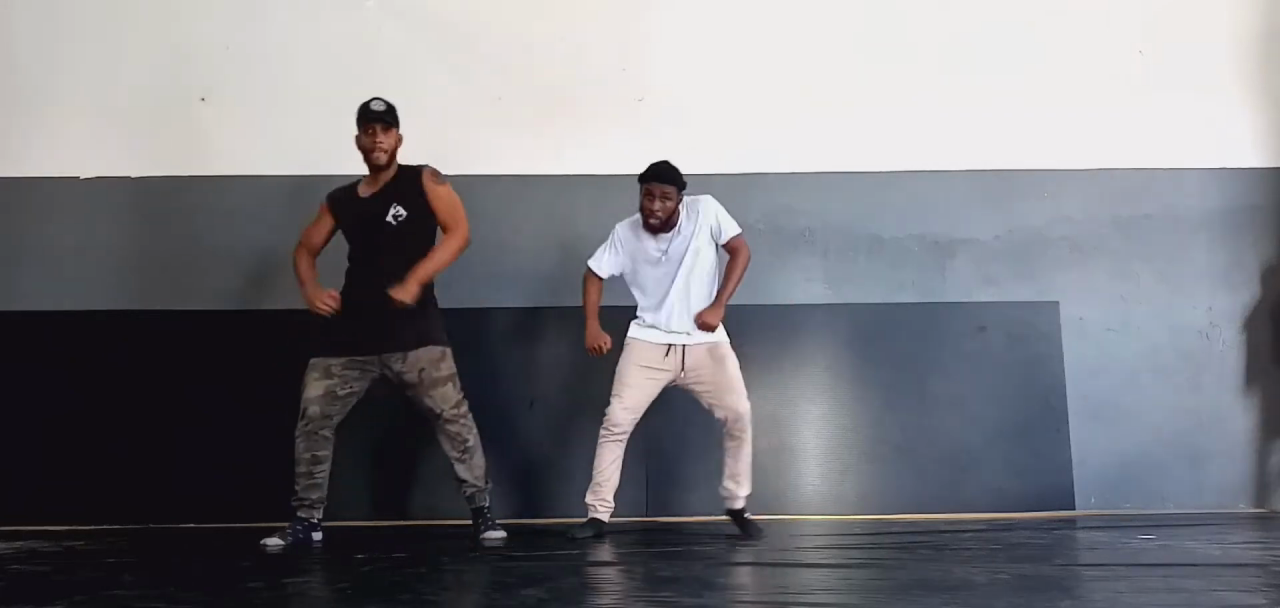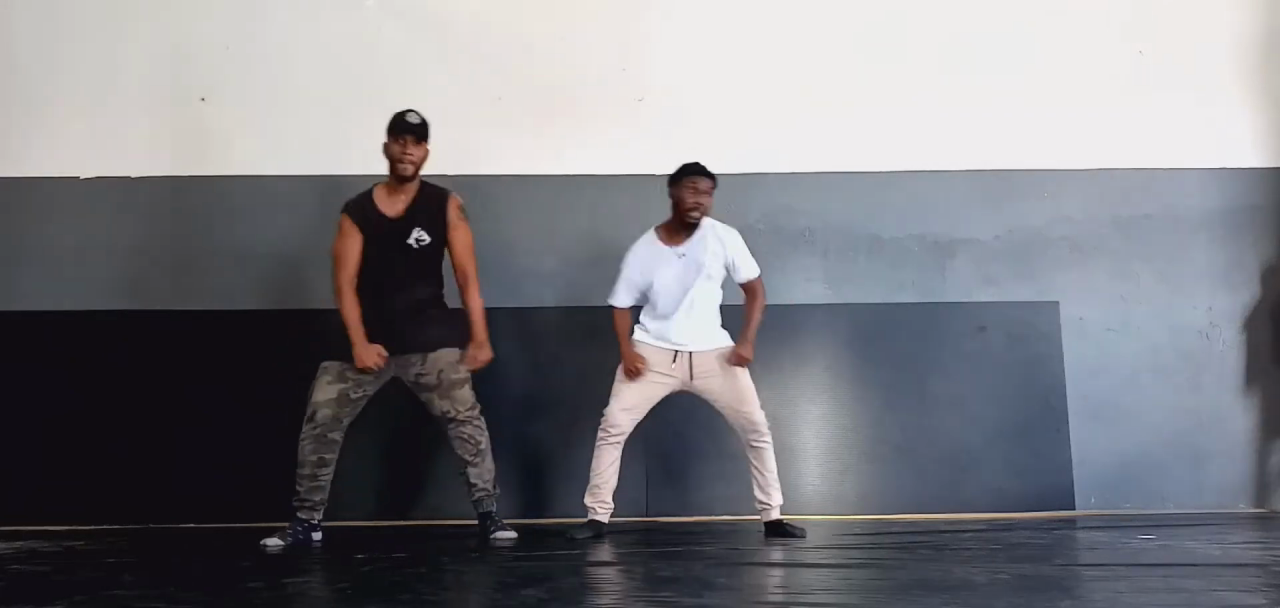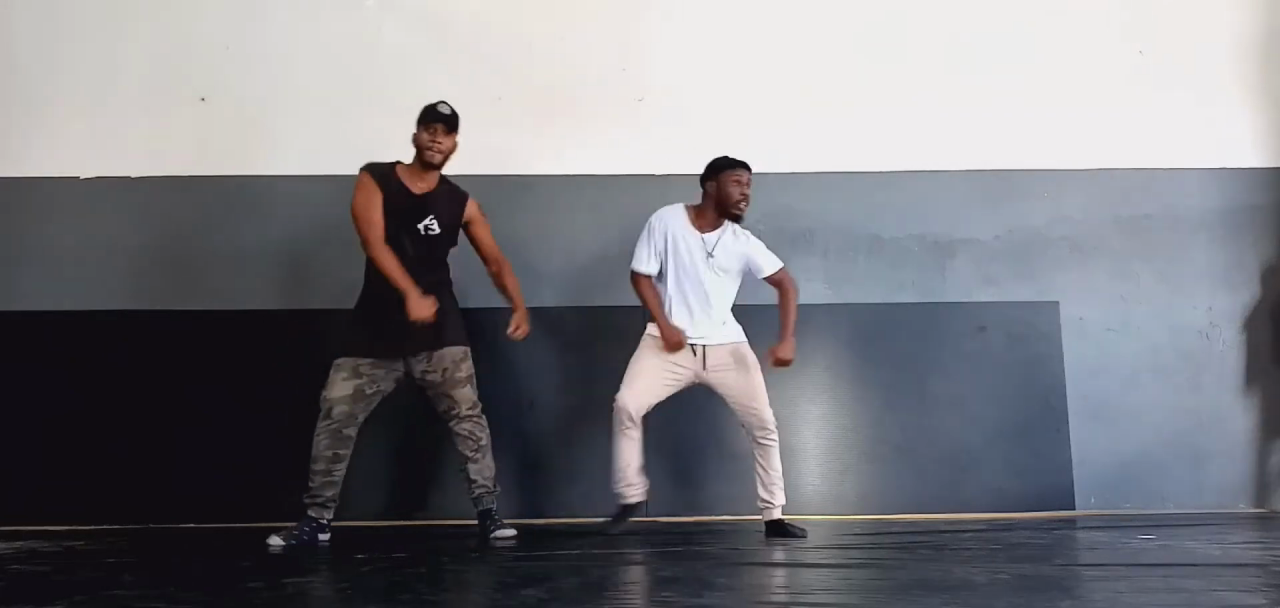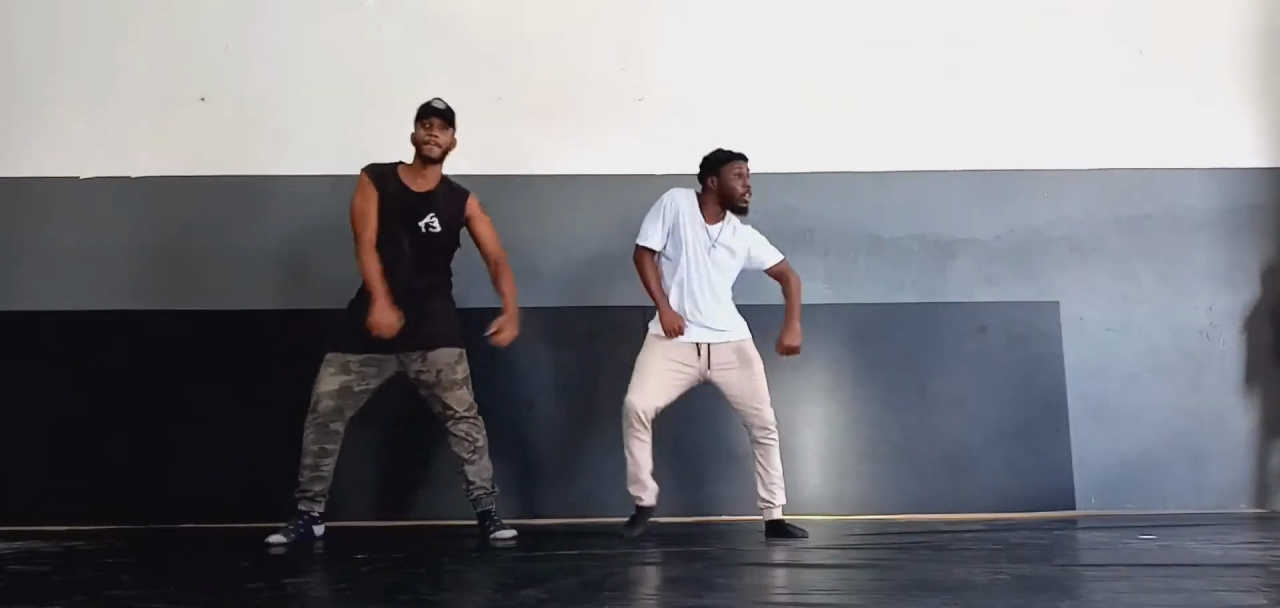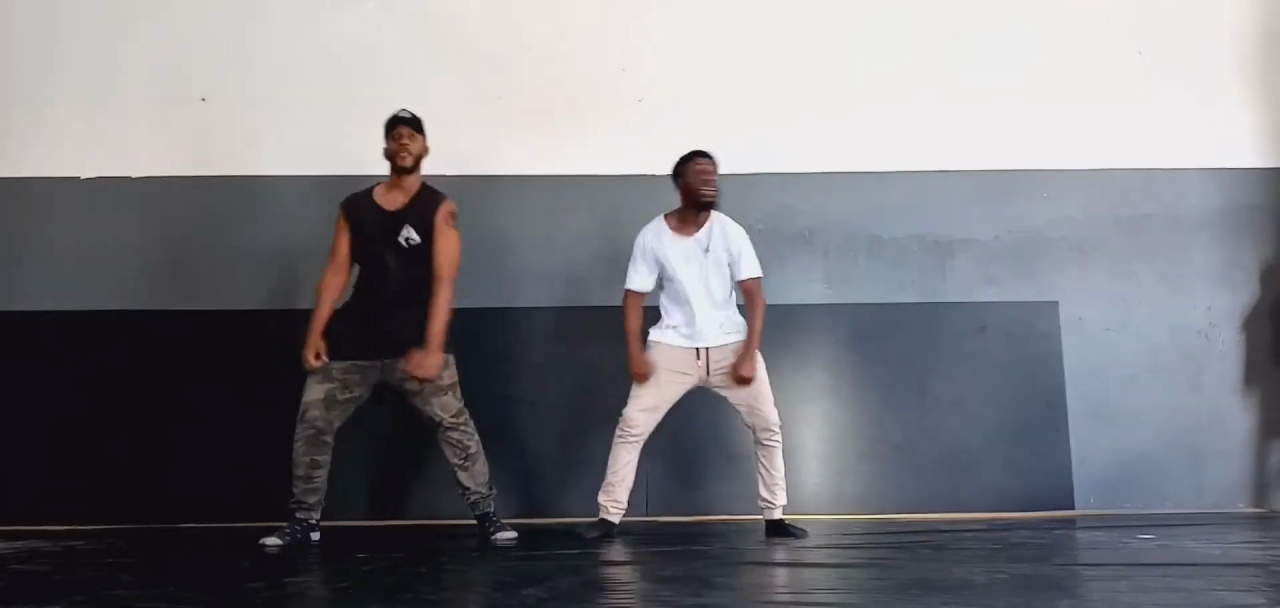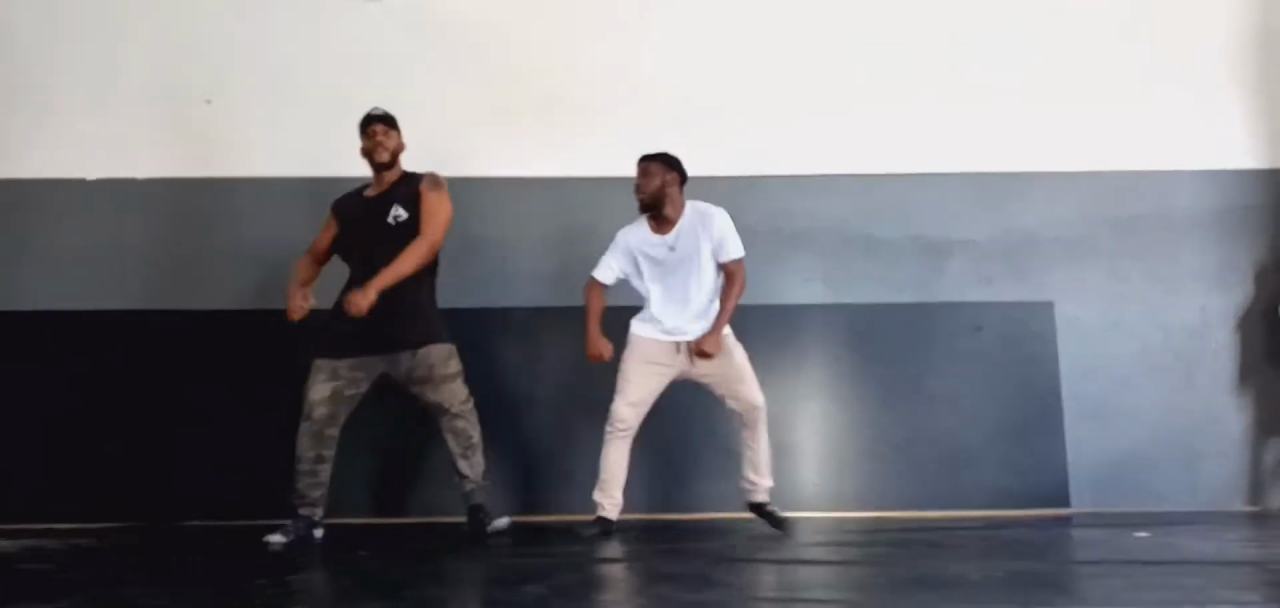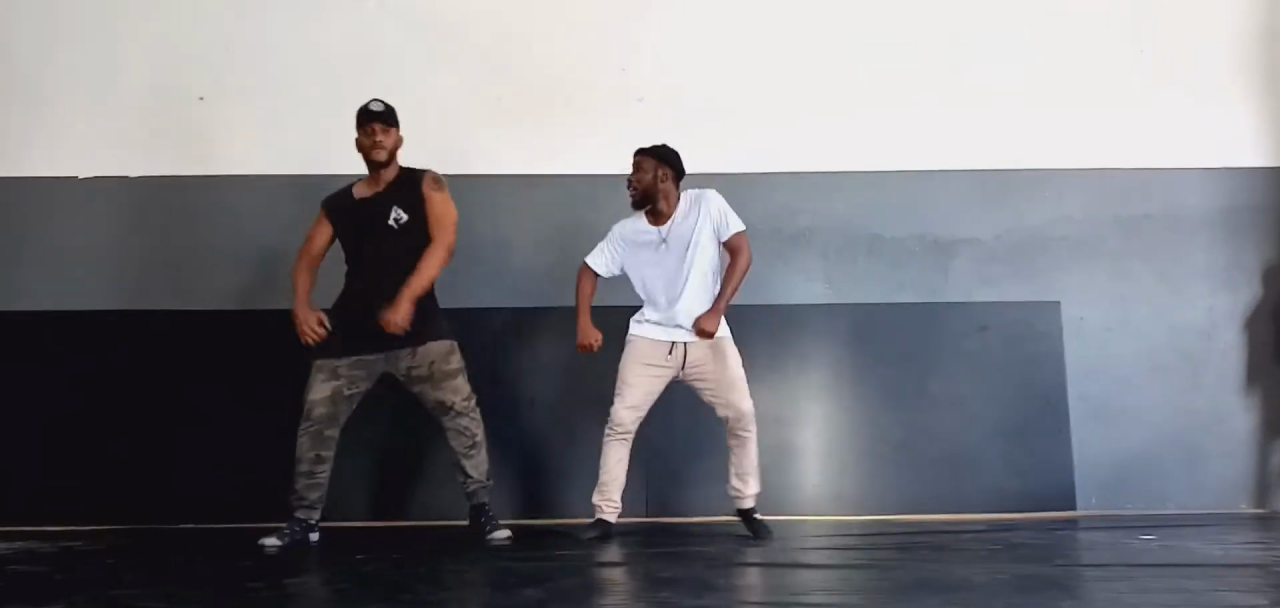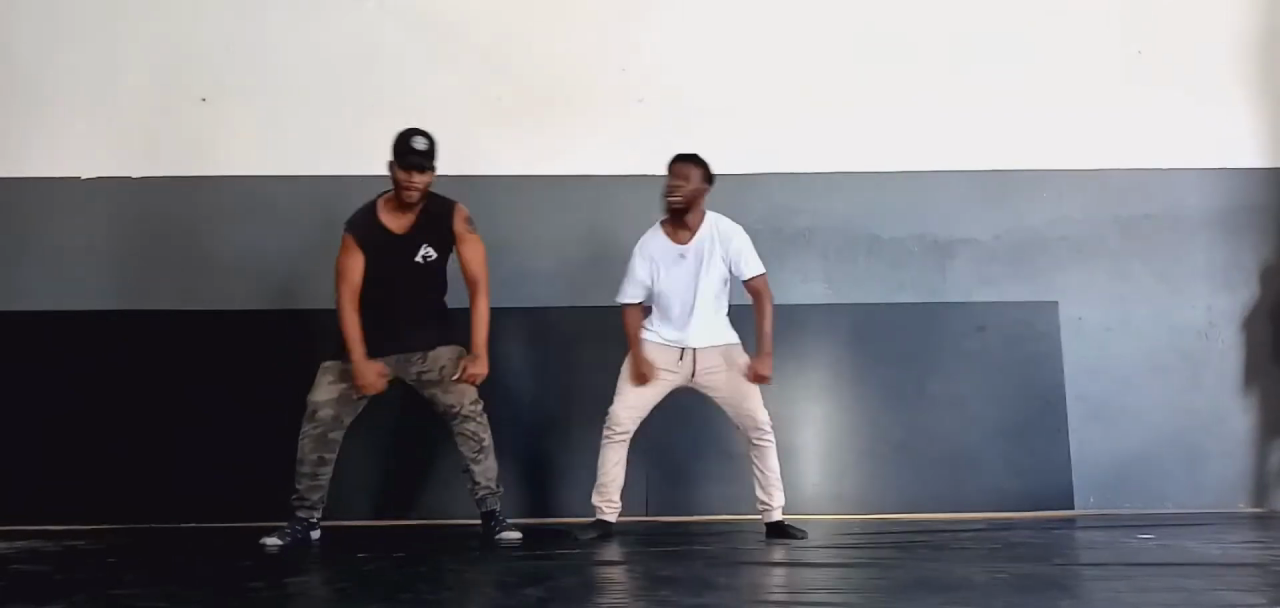
dt=0.2s
person 1, frame 1
left shoulder: (424, 181)
right shoulder: (340, 201)
left elbow: (458, 232)
right elbow: (305, 249)
left wrist: (416, 278)
right wrist: (310, 287)
left hip: (414, 330)
right hip: (354, 327)
left knee: (452, 412)
right knee: (313, 417)
left ankle: (481, 511)
right ankle: (306, 520)
person 1, frame 2
left shoulder: (445, 204)
right shoulder: (355, 211)
left elbow: (467, 274)
right elbow: (345, 280)
left wrist: (480, 337)
right wrist: (357, 342)
left hip: (430, 334)
right hip: (373, 336)
left knee: (465, 417)
right knee: (320, 421)
left ankle: (487, 513)
right ankle: (307, 521)
person 1, frame 3
left shoulder: (460, 202)
right shoulder: (373, 179)
left elbow: (494, 259)
right elbow: (374, 243)
left wrist: (518, 305)
right wrist: (411, 294)
left hip: (438, 328)
right hip: (375, 327)
left knee: (467, 415)
right knee: (336, 418)
left ankle: (488, 511)
right ankle: (316, 520)
person 1, frame 4
left shoulder: (462, 201)
right shoulder: (375, 180)
left elbow: (496, 258)
right elbow: (366, 242)
left wrist: (511, 309)
right wrist: (379, 301)
left hip: (433, 328)
right hip: (373, 321)
left knee: (464, 416)
right knee: (325, 410)
left ankle: (487, 512)
right ankle: (308, 514)
person 1, frame 5
left shoulder: (440, 208)
right shoulder: (354, 207)
left elbow: (443, 282)
right elbow: (337, 271)
left wrist: (434, 347)
right wrist: (314, 332)
left hip: (414, 336)
right hip: (355, 335)
left knee: (454, 421)
right knee: (312, 422)
left ankle: (486, 513)
right ankle: (304, 521)
person 1, frame 6
left shoulder: (426, 187)
right shoulder: (347, 205)
left elbow: (428, 242)
right elbow: (316, 255)
left wrist: (373, 288)
right wrist: (297, 288)
left hip: (416, 329)
right hip: (351, 333)
left knee: (457, 408)
right knee: (317, 419)
left ankle: (477, 507)
right ankle: (308, 517)
person 1, frame 7
left shoulder: (424, 185)
right shoulder: (338, 205)
left elbow: (443, 241)
right elbow: (308, 258)
left wrist: (406, 300)
right wrist: (301, 307)
left hip: (417, 327)
right hip: (353, 332)
left knee: (460, 408)
right knee: (317, 417)
left ankle: (480, 509)
right ankle: (304, 520)
person 1, frame 8
left shoulder: (452, 216)
right shoulder: (361, 225)
left elbow: (478, 284)
right elbow: (348, 296)
left wrist: (479, 353)
right wrist: (359, 362)
left hip: (430, 340)
right hip: (370, 340)
left knee: (470, 415)
right knee: (319, 420)
left ankle: (491, 513)
right ankle: (305, 520)
person 2, frame 1
left shoulder: (705, 210)
right shoulder: (625, 233)
left elbow: (740, 251)
right elbow: (595, 275)
left wrist: (717, 306)
right wrist: (593, 326)
left hip: (702, 340)
right hip: (649, 343)
left knee: (738, 414)
right knee: (616, 422)
left ankle: (736, 503)
right ankle: (597, 515)
person 2, frame 2
left shoulder: (724, 237)
right shoulder: (643, 249)
left elbow: (755, 290)
right elbow: (621, 305)
left wrist: (746, 342)
right wrist: (627, 352)
left hip: (712, 351)
right hip: (655, 352)
left knee: (755, 426)
right knee: (613, 424)
left ankle: (772, 516)
right ankle: (597, 515)
person 2, frame 3
left shoulder: (742, 243)
right shoulder: (666, 221)
left elbow: (785, 283)
right elbow: (641, 275)
left wrist: (786, 338)
right wrist: (662, 322)
left hip: (724, 344)
right hip: (669, 343)
left knee: (763, 424)
right knee: (626, 405)
left ankle: (773, 515)
right ankle: (630, 499)
person 2, frame 4
left shoulder: (745, 234)
right shoulder: (675, 202)
left elbow: (787, 275)
right elbow: (644, 255)
left wrist: (792, 325)
right wrist: (665, 308)
left hip: (731, 341)
right hip: (677, 337)
left knee: (763, 423)
right knee: (637, 407)
left ankle: (774, 517)
right ankle: (643, 501)
person 2, frame 5
left shoulder: (731, 232)
right shoulder: (652, 236)
left elbow: (754, 295)
right elbow: (634, 296)
left wrist: (750, 355)
right wrist: (635, 353)
left hip: (729, 346)
right hip: (672, 347)
left knee: (768, 424)
right knee: (631, 425)
left ankle: (774, 515)
right ankle: (609, 515)
person 2, frame 6
left shoulder: (711, 219)
right shoulder: (631, 237)
left elbow: (735, 275)
right elbow: (597, 283)
left wrist: (715, 331)
right wrist: (594, 334)
left hip: (709, 340)
right hip: (654, 339)
left knee: (753, 406)
right knee: (621, 418)
left ankle: (759, 498)
right ankle: (607, 512)
person 2, frame 7
left shoulder: (707, 204)
right shoulder: (625, 231)
left elbow: (741, 253)
right elbow: (589, 270)
left wrist: (716, 310)
right wrist: (584, 323)
left hip: (702, 336)
right hip: (649, 339)
left knee: (742, 415)
right knee: (620, 423)
left ankle: (745, 504)
right ankle: (604, 516)
person 2, frame 8
left shoulder: (728, 234)
right shoulder: (648, 243)
left elbow: (760, 292)
right elbow: (632, 304)
left wrist: (765, 353)
right wrist: (636, 355)
left hip: (717, 348)
right hip: (660, 347)
left knee: (759, 426)
right knee: (618, 423)
left ankle: (773, 518)
right ankle: (605, 516)
